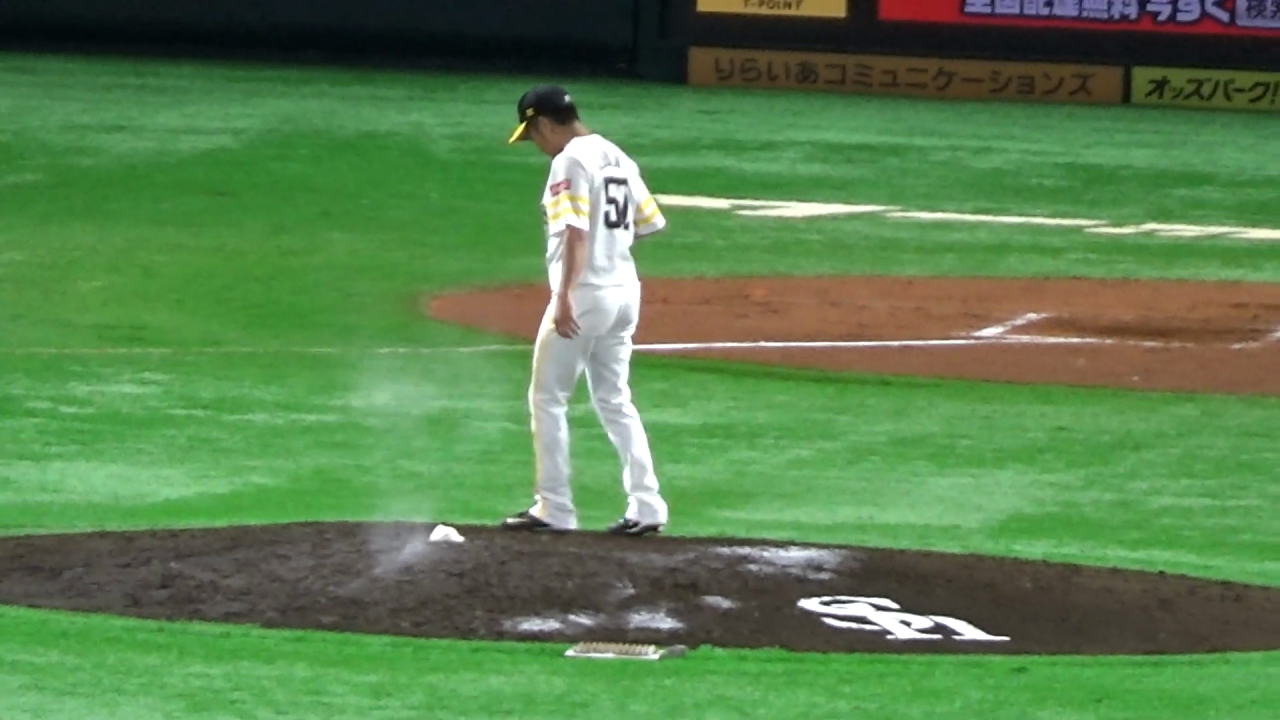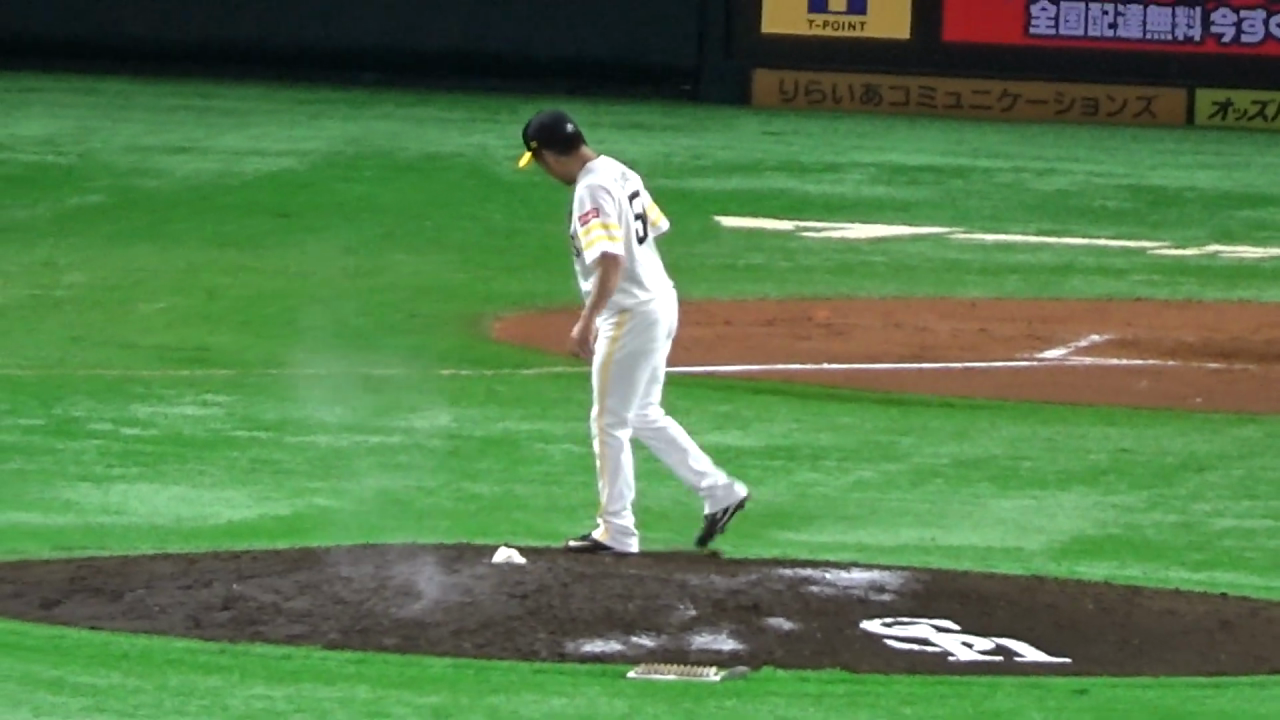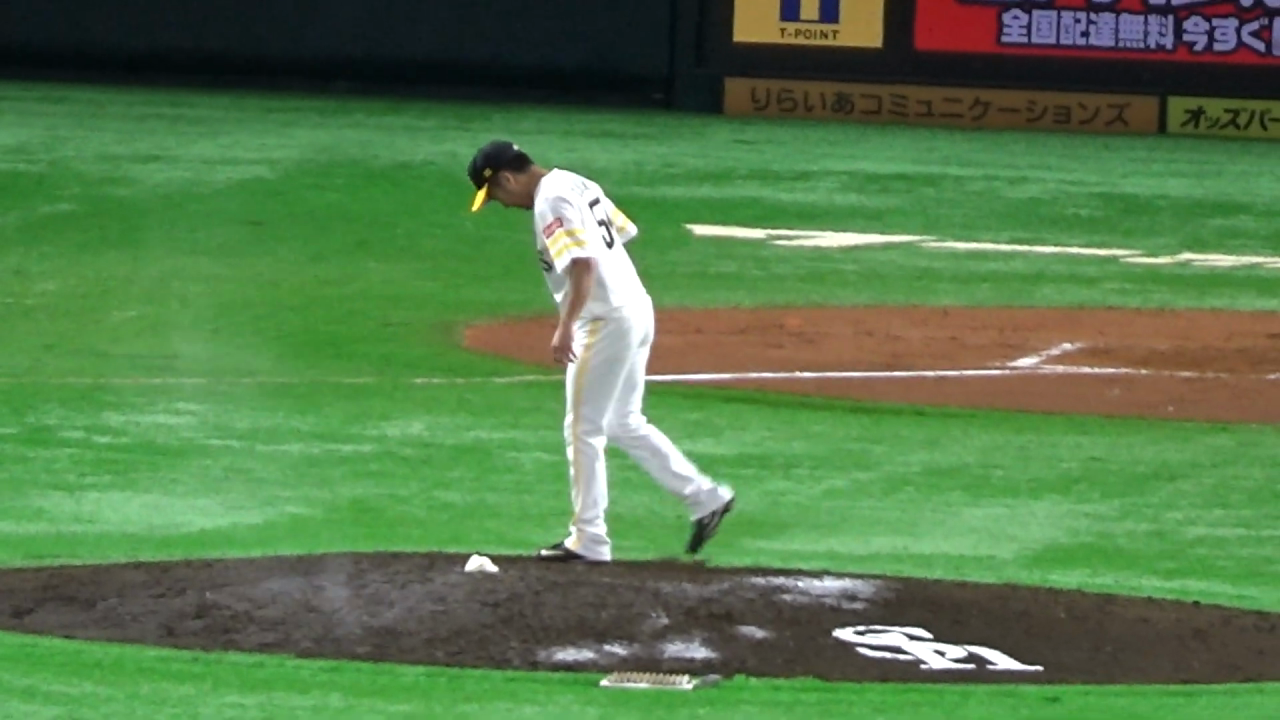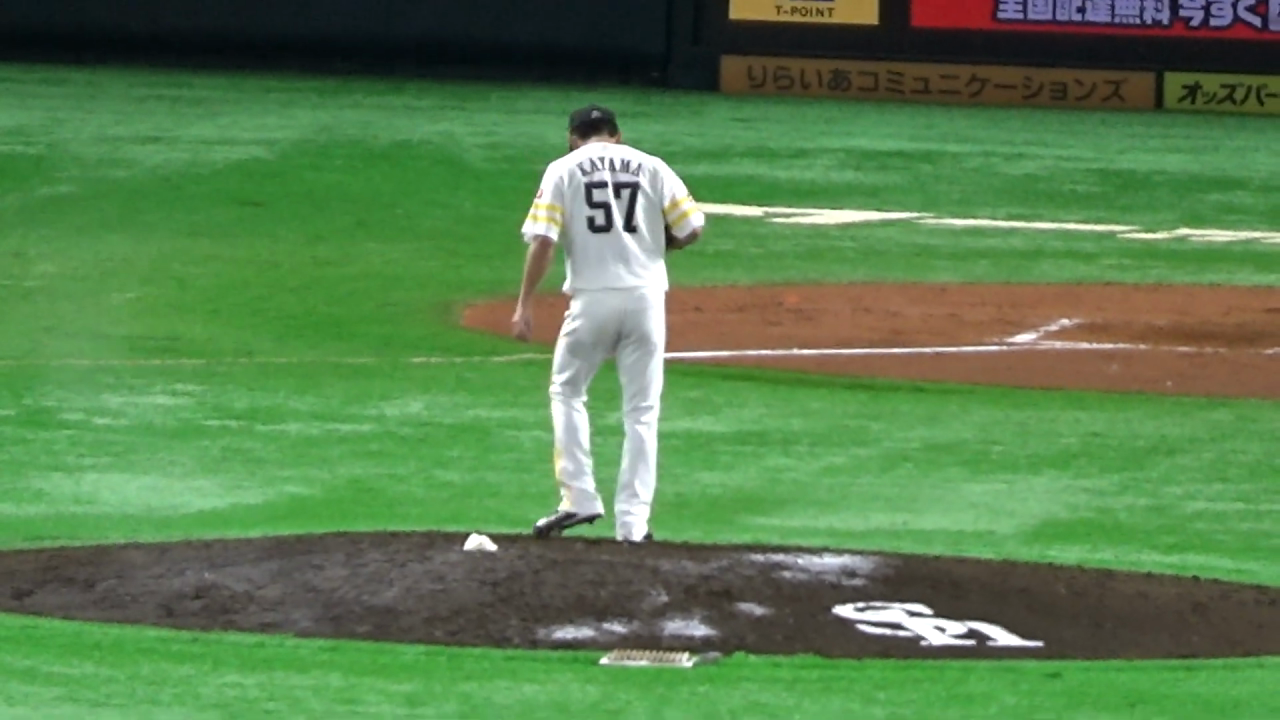
dt=0.7s
person 1, frame 1
left shoulder: (570, 161)
right shoulder: (620, 158)
left elbow: (576, 235)
right elbow: (650, 224)
left wrist: (564, 296)
left hip: (586, 296)
right hip: (624, 292)
left knee: (548, 399)
right knee: (615, 403)
left ankle: (555, 509)
right ankle: (645, 505)
person 1, frame 2
left shoulder: (590, 189)
right shoulder: (619, 172)
left elbow: (610, 260)
right elbow: (656, 228)
left wrist: (586, 320)
left hip: (632, 315)
right hip: (656, 306)
left knee: (609, 424)
right knee: (644, 416)
left ankle: (616, 533)
right ankle: (719, 490)
person 1, frame 3
left shoulder: (549, 203)
right shoulder: (578, 184)
left elbow: (582, 265)
right elbow: (624, 233)
left wrist: (566, 327)
left hip: (608, 322)
right hip: (633, 313)
left knee: (583, 432)
right knee: (626, 423)
left ankle: (589, 541)
right ankle: (704, 495)
person 1, frame 4
left shoulder: (562, 169)
right shoulder: (652, 167)
left elbow: (542, 242)
right elbow: (692, 230)
left wrist: (524, 303)
left hip: (592, 300)
right hip: (644, 297)
left knee: (566, 394)
right knee: (641, 412)
left ankle: (578, 499)
right ankle: (632, 521)
